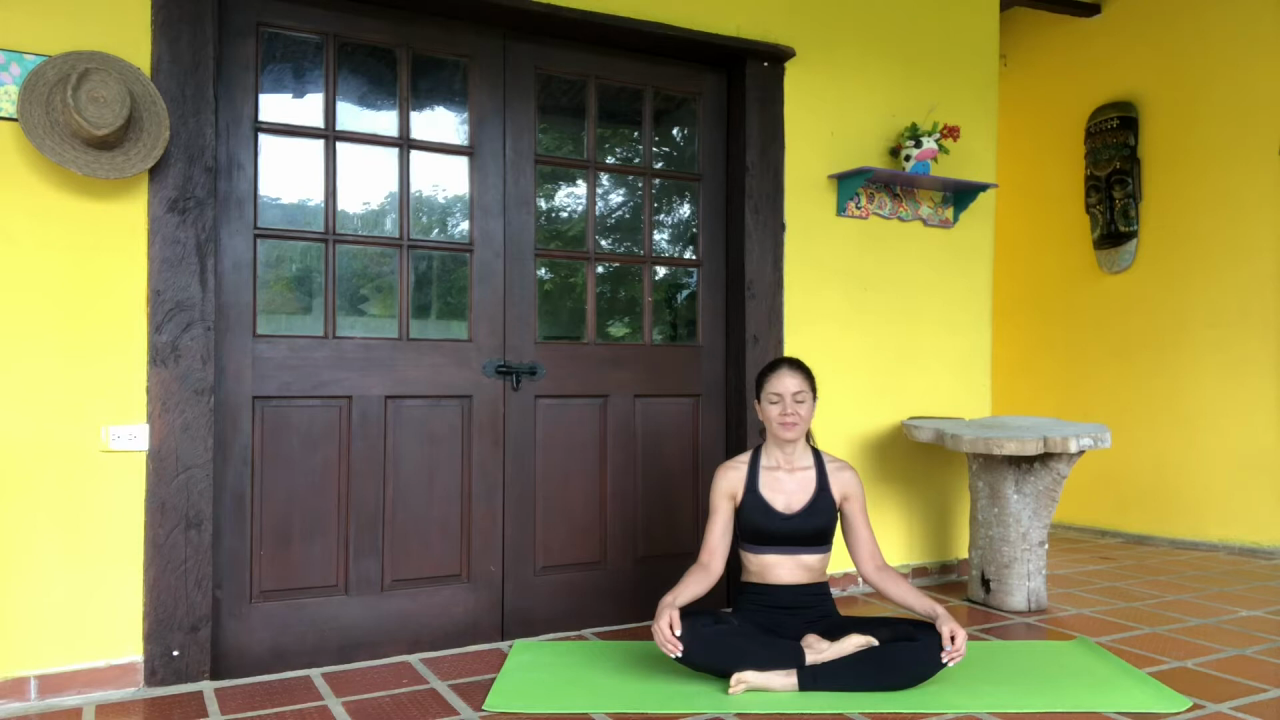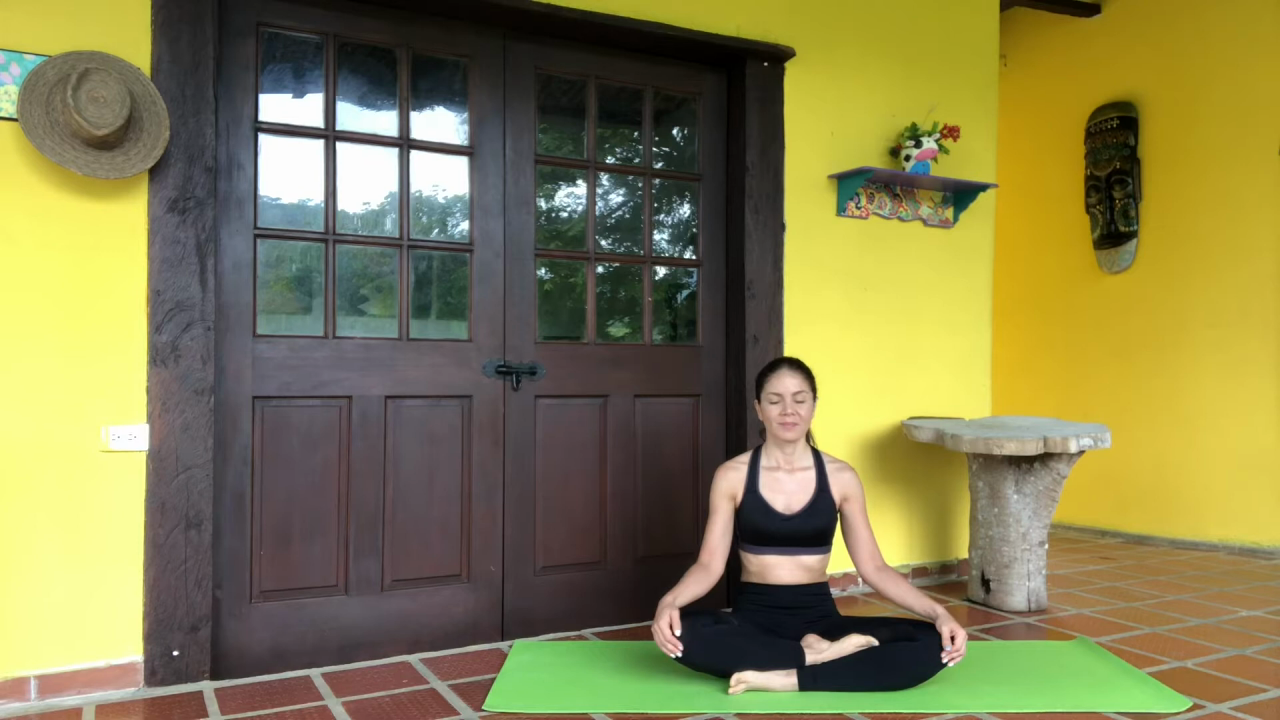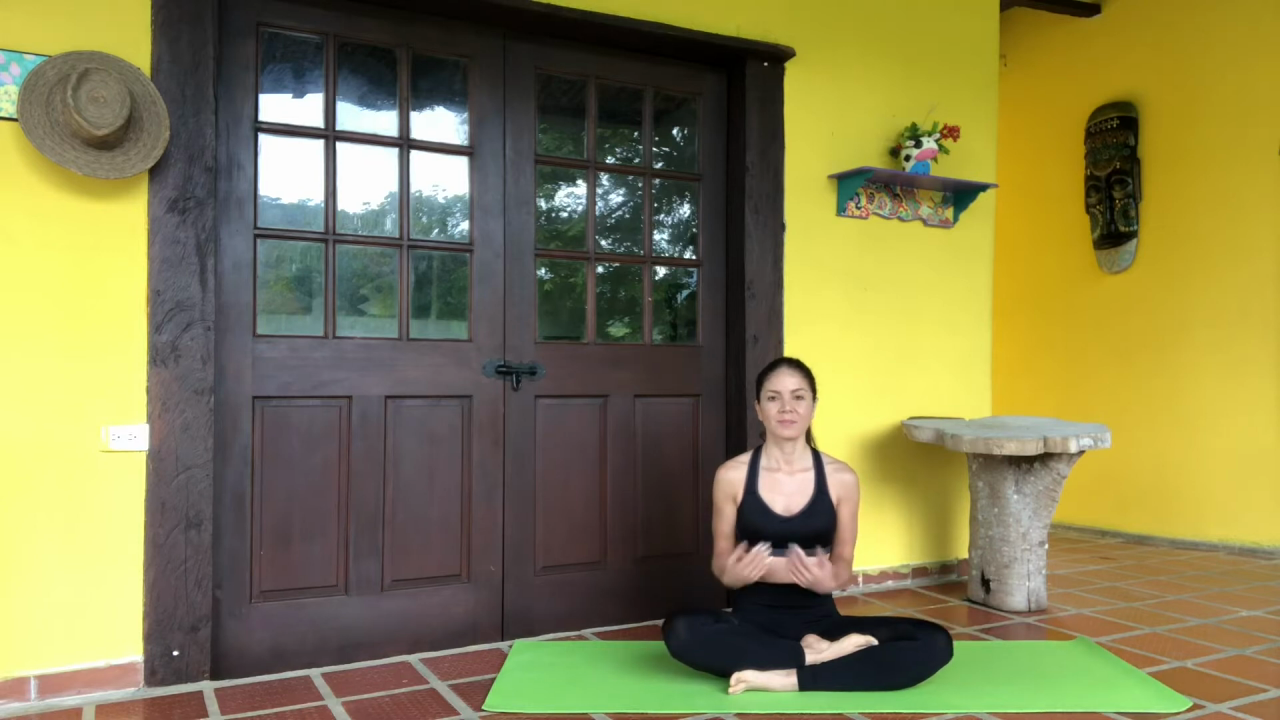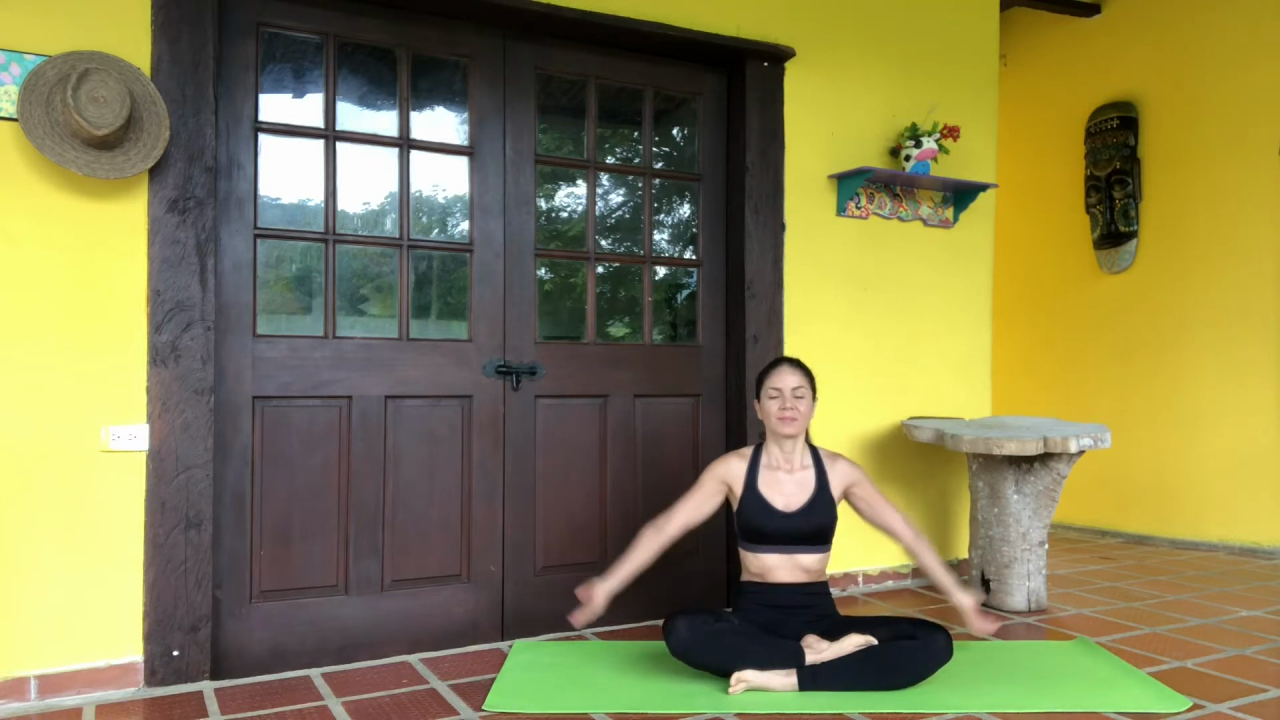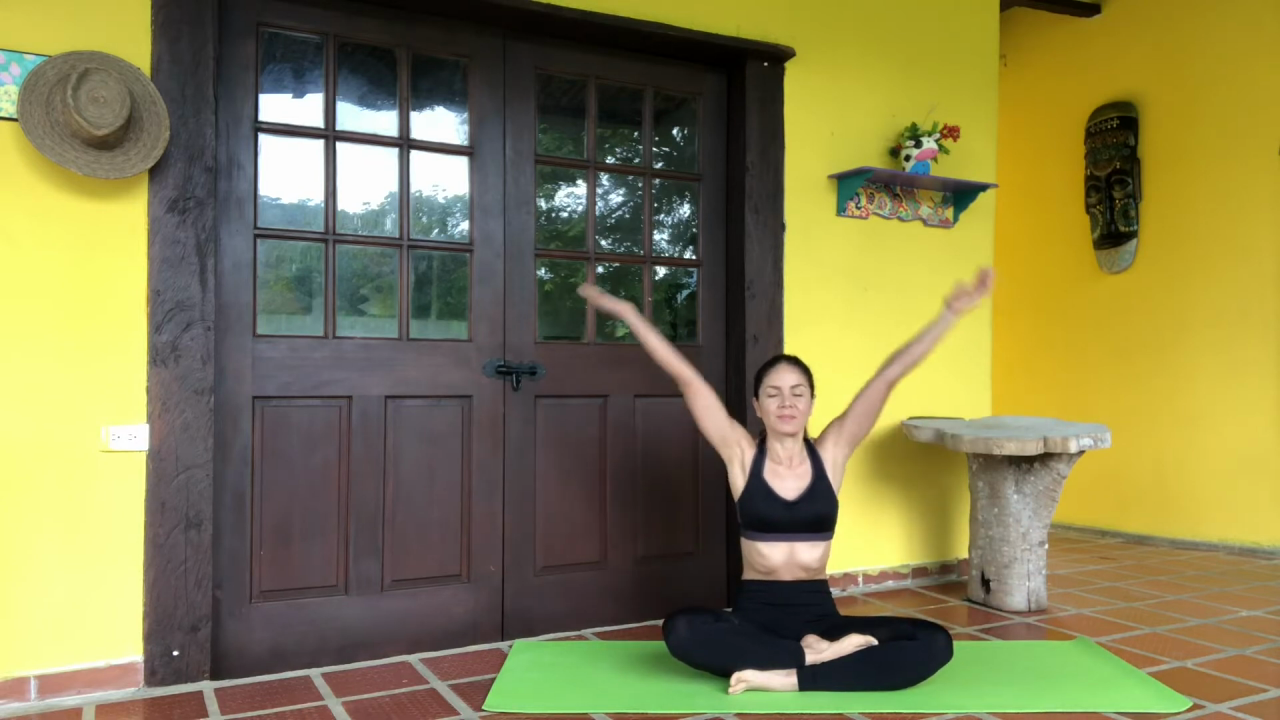
dt=0.7s
person 1, frame 1
left shoulder: (841, 477)
right shoulder: (732, 475)
left elbow: (873, 566)
right elbow: (709, 563)
left wrist: (937, 612)
right wrist: (670, 601)
left hip: (818, 617)
right hip: (754, 617)
left knee: (931, 645)
right knee: (683, 634)
left ankle: (788, 678)
right ankle: (816, 654)
person 1, frame 2
left shoulder: (841, 477)
right shoulder: (732, 475)
left elbow: (873, 567)
right elbow: (710, 564)
left wrist: (937, 612)
right wrist: (670, 601)
left hip: (818, 617)
right hip: (753, 618)
left knee: (931, 646)
right knee: (686, 634)
left ankle: (789, 677)
right ankle: (815, 654)
person 1, frame 3
left shoulder: (841, 478)
right shoulder: (732, 475)
left elbow: (842, 562)
right elbow: (722, 558)
left wrist: (828, 581)
right wrist: (733, 573)
left hip: (817, 617)
right hip: (753, 617)
left knee: (935, 643)
right knee: (682, 631)
left ankle: (788, 677)
right ankle: (817, 655)
person 1, frame 4
left shoulder: (840, 471)
right shoulder: (733, 469)
left elbow: (906, 532)
right elbow: (665, 528)
left wrist: (958, 596)
right wrist: (608, 587)
left hip: (818, 615)
right hip: (751, 616)
left knee: (934, 643)
right knee: (681, 631)
left ankle: (785, 676)
right ankle: (814, 656)
person 1, frame 5
left shoulder: (830, 455)
right shoulder: (742, 456)
left elbow: (884, 381)
right elbow: (690, 380)
left wrist: (950, 315)
right wrist: (630, 315)
left hip: (819, 613)
right hip: (755, 614)
left knee: (934, 644)
right knee: (682, 629)
left ankle: (783, 675)
right ankle: (814, 658)
